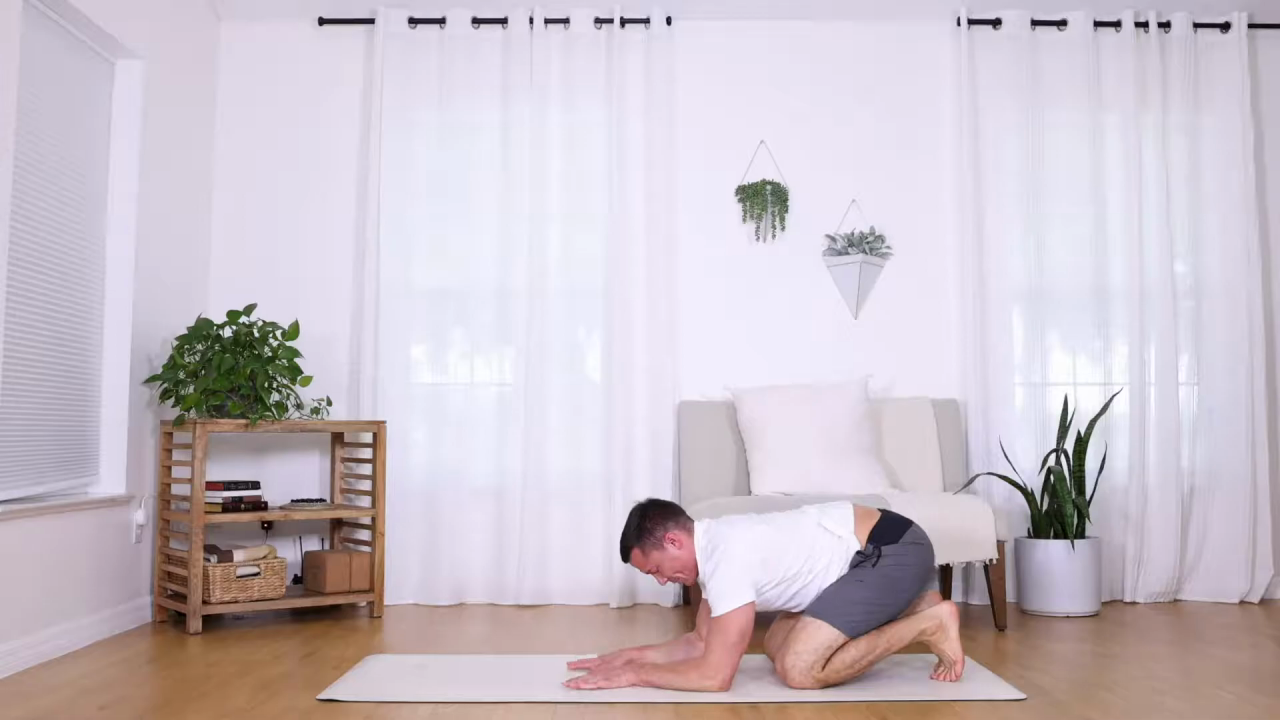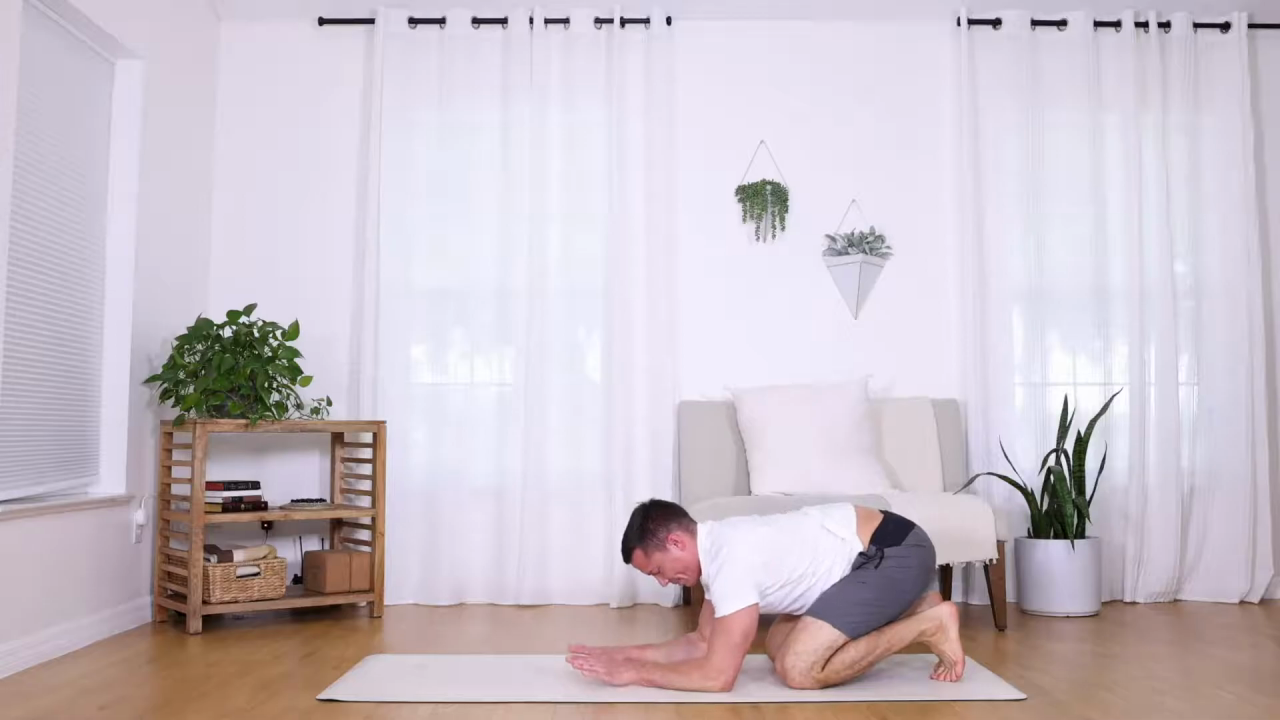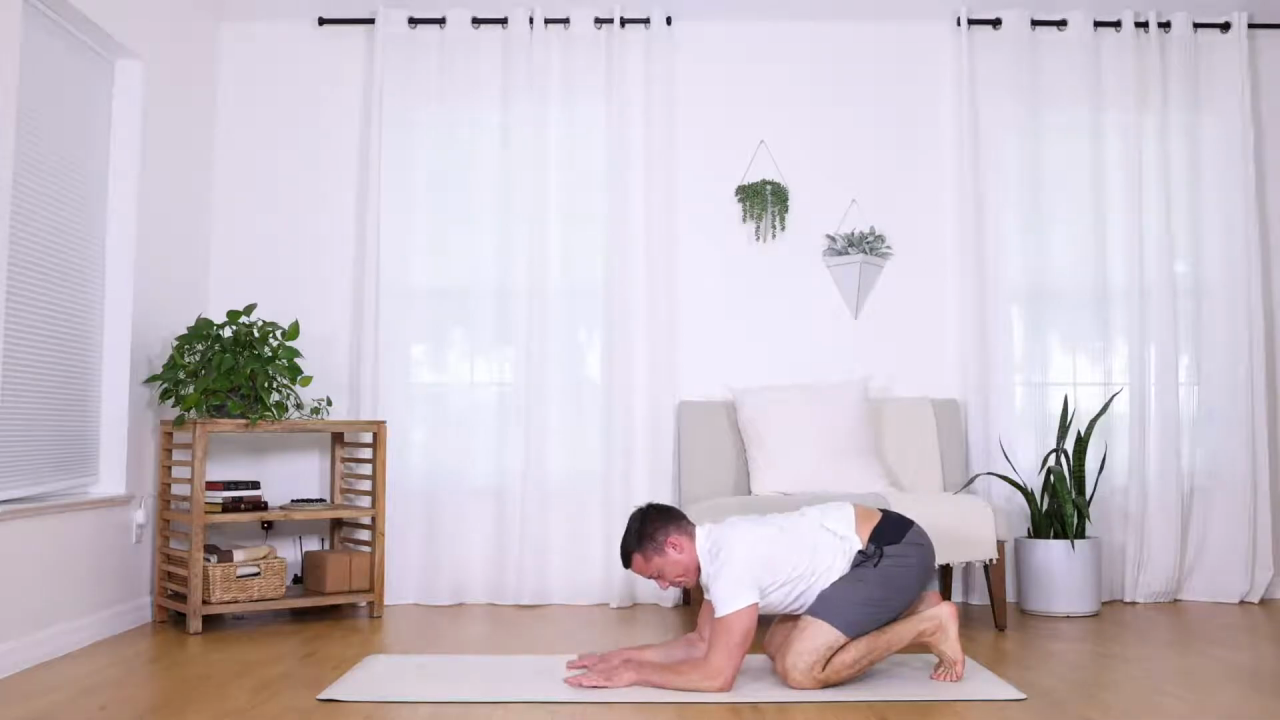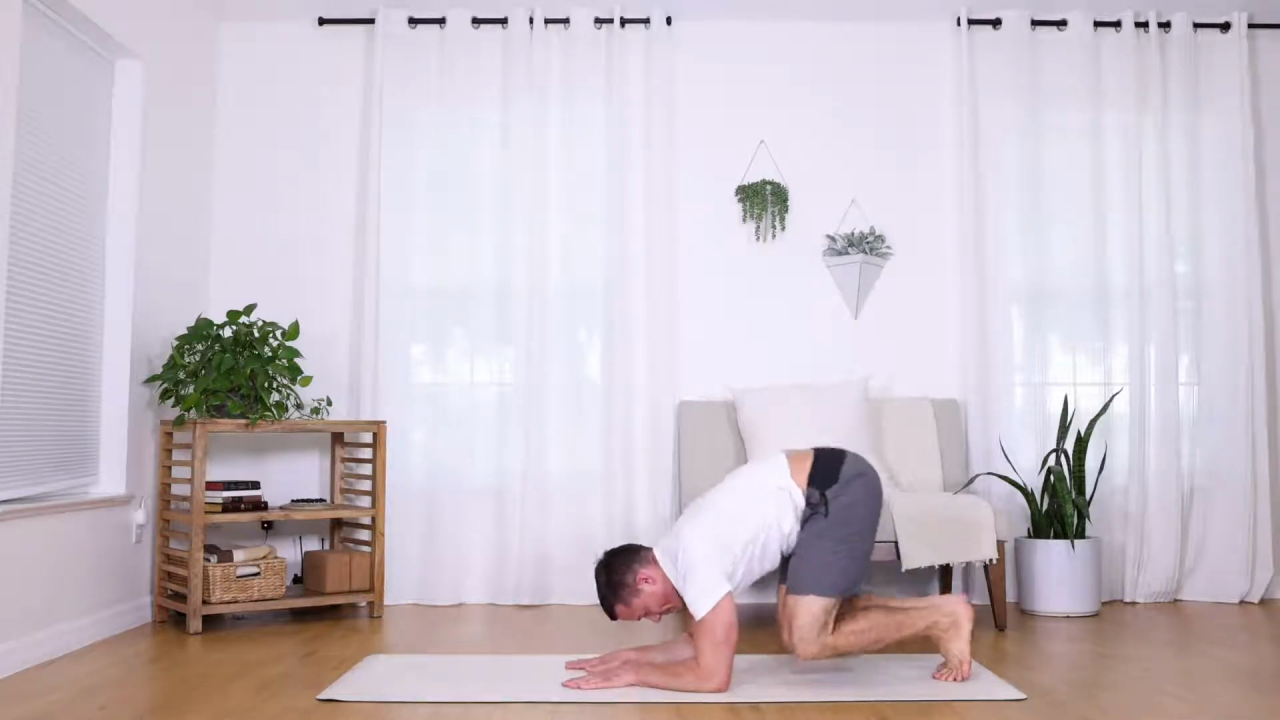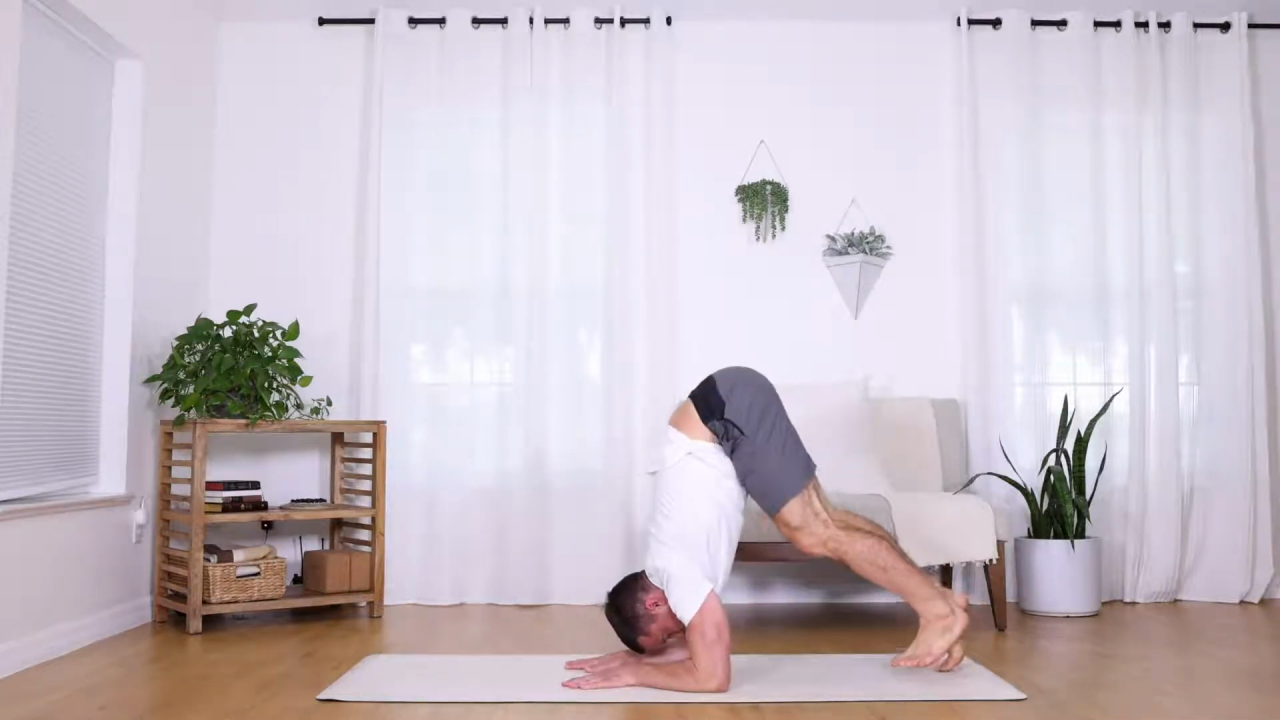
dt=1s
person 1, frame 1
left shoulder: (727, 557)
right shoulder: (714, 543)
left elbow: (715, 675)
right elbow: (701, 642)
left wrist: (633, 675)
right wrist: (626, 655)
left hip: (895, 551)
right hip: (874, 549)
left knee: (799, 669)
right knee: (777, 647)
left ankle: (929, 622)
right ankle: (913, 606)
person 1, frame 2
left shoulder: (730, 559)
right shoulder: (716, 544)
left elbow: (717, 675)
right elbow: (703, 642)
left wrist: (634, 673)
right wrist: (625, 653)
left hip: (896, 552)
right hip: (874, 550)
left knee: (798, 668)
right knee: (778, 646)
left ankle: (928, 624)
right ankle: (912, 607)
person 1, frame 3
left shoulder: (730, 561)
right shoulder: (716, 547)
left elbow: (716, 674)
right elbow: (702, 642)
left wrist: (633, 673)
right wrist: (624, 655)
left hip: (895, 552)
right hip: (872, 549)
left knee: (799, 669)
right knee: (777, 647)
left ankle: (929, 624)
right ankle: (911, 608)
person 1, frame 4
left shoulder: (693, 563)
right shoulder: (683, 552)
left elbow: (713, 676)
right elbow: (701, 643)
left wrist: (633, 674)
right wrist: (629, 656)
left hip: (838, 490)
right hip: (828, 491)
left knee: (807, 641)
right knee: (799, 628)
left ankle: (942, 619)
right ankle: (936, 609)
person 1, frame 5
left shoulder: (677, 573)
right shoulder: (674, 566)
left elbow: (712, 677)
right elbow: (700, 641)
left wrist: (633, 674)
right wrist: (633, 657)
right hip: (726, 411)
left knee: (814, 534)
right knee: (821, 522)
left ankle: (938, 611)
right ankle: (940, 600)
